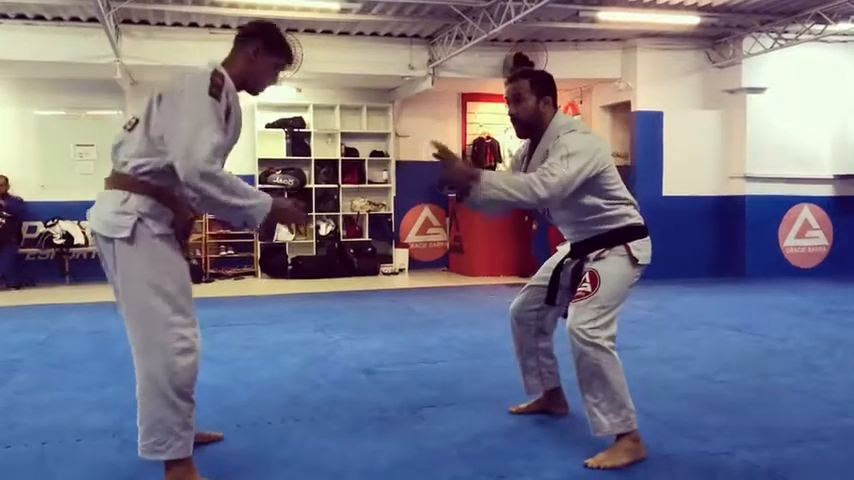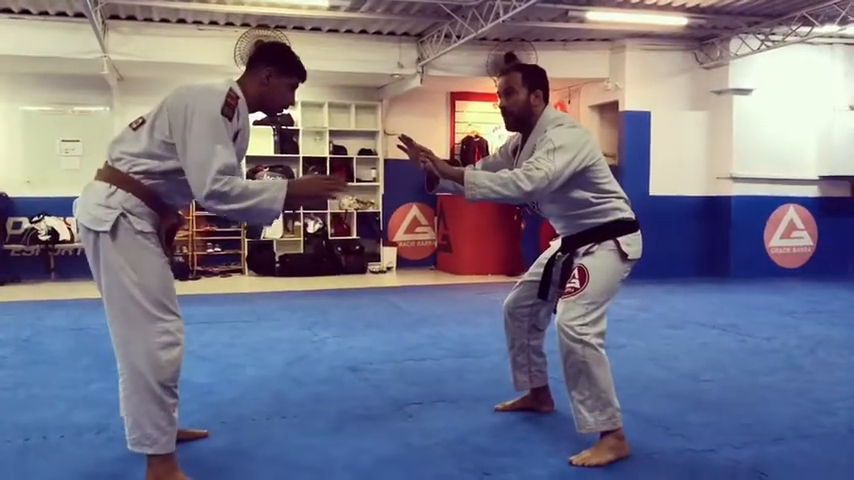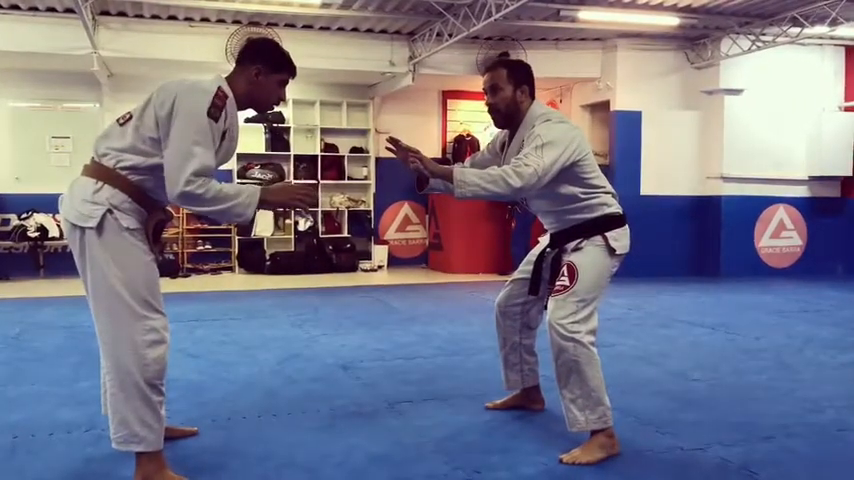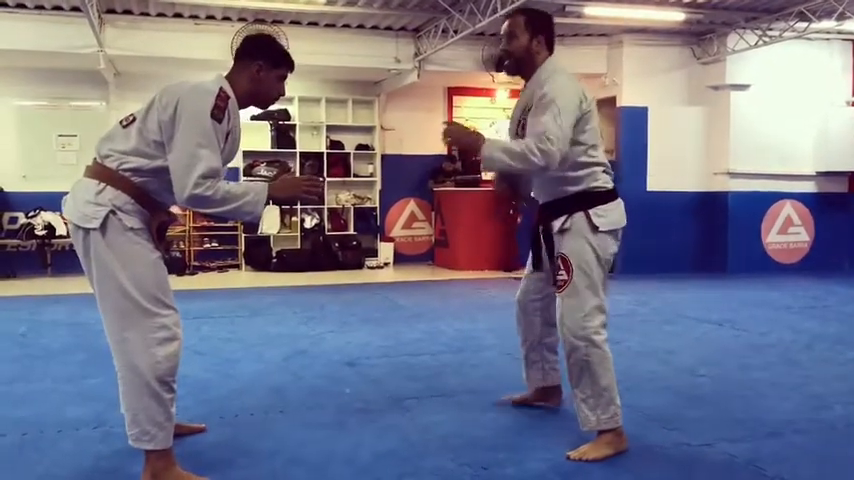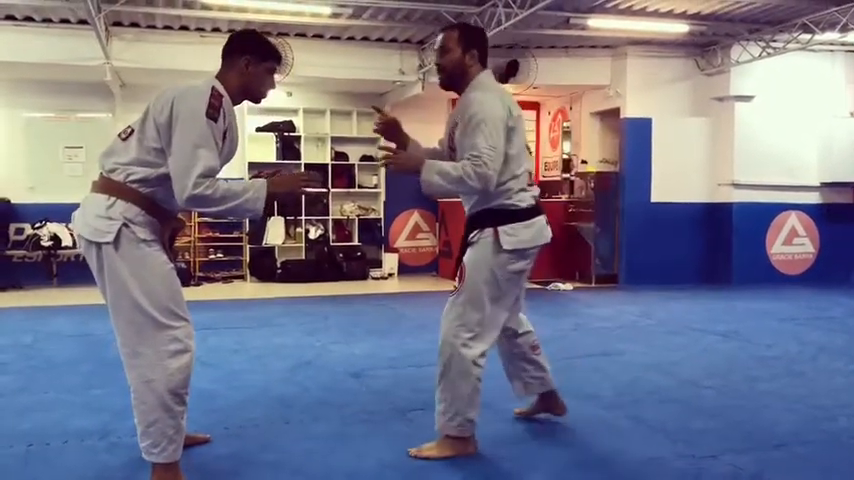
dt=1s
person 1, frame 1
left shoulder: (215, 92)
right shoulder: (206, 84)
left elbow: (194, 176)
right elbow: (198, 170)
left wrist: (256, 210)
right wrist: (268, 208)
left hip: (142, 215)
right hip: (133, 216)
left knee: (164, 335)
right knee: (169, 341)
left ankle: (172, 429)
person 1, frame 2
left shoulder: (228, 110)
right shoulder: (213, 102)
left elbow: (215, 188)
right elbow: (215, 189)
left wrist: (281, 199)
right wrist: (290, 191)
left hip: (129, 211)
right hip: (118, 211)
left knee: (147, 330)
right knee: (155, 336)
left ankle: (155, 425)
person 1, frame 3
left shoulder: (219, 108)
right shoulder: (202, 99)
left elbow: (188, 183)
right elbow: (188, 187)
left wrist: (261, 197)
right wrist: (263, 196)
left hip: (118, 208)
right hip: (105, 208)
left knee: (128, 328)
right knee: (139, 333)
left ankle: (141, 423)
person 1, frame 4
left shoulder: (217, 105)
right shoulder: (205, 100)
left elbow: (186, 182)
right elbow: (197, 189)
left wrist: (223, 202)
right wrist: (271, 191)
left hip: (119, 209)
right hip: (108, 210)
left knee: (145, 326)
right knee: (152, 333)
left ankle: (155, 421)
person 1, frame 5
left shoulder: (211, 104)
right shoulder: (201, 101)
right elbow: (196, 189)
left wrist: (226, 204)
right wrist: (269, 189)
left hip: (129, 220)
right hip: (120, 223)
left knee: (155, 338)
right knee: (165, 344)
left ankle: (164, 431)
person 2, frame 1
left shoulder: (576, 141)
right shoulder: (532, 148)
left elbow: (540, 190)
right elbow: (498, 200)
left wrist: (472, 177)
right wrist: (462, 179)
left hip: (617, 246)
right hip: (579, 246)
left knee: (586, 329)
right knee: (526, 312)
left ankle: (628, 438)
right ankle: (551, 395)
person 2, frame 2
left shoulder: (565, 136)
right shoulder: (522, 141)
left elbow: (526, 183)
right elbow: (483, 173)
left wrist: (451, 173)
right wrist: (435, 171)
left hip: (608, 241)
right hip: (571, 241)
left knee: (575, 325)
right knee: (520, 309)
left ankle: (612, 436)
right ankle: (538, 392)
person 2, frame 3
left shoulder: (552, 131)
right shoulder: (510, 136)
left elbow: (517, 180)
right elbow: (471, 171)
left wrist: (441, 171)
right wrist: (425, 170)
left hip: (596, 236)
right hip: (560, 237)
left knee: (567, 323)
right knee: (512, 306)
left ankle: (602, 434)
right ankle: (528, 390)
person 2, frame 4
left shoulder: (557, 87)
right shoulder: (535, 90)
left elbow: (544, 153)
left wrist: (480, 145)
right wrist: (508, 173)
left hip: (586, 216)
right hip: (559, 216)
left knee: (579, 323)
right knee: (532, 303)
left ankle: (609, 430)
right ankle: (546, 386)
person 2, frame 5
left shoulder: (484, 101)
right shoulder: (473, 102)
left elbow: (479, 175)
right elbow: (448, 161)
left wrist: (417, 166)
right wrist: (404, 142)
left hip: (502, 231)
right hip: (511, 227)
left knee: (461, 330)
right knee: (506, 319)
left ankle: (458, 435)
right ankle: (545, 394)
